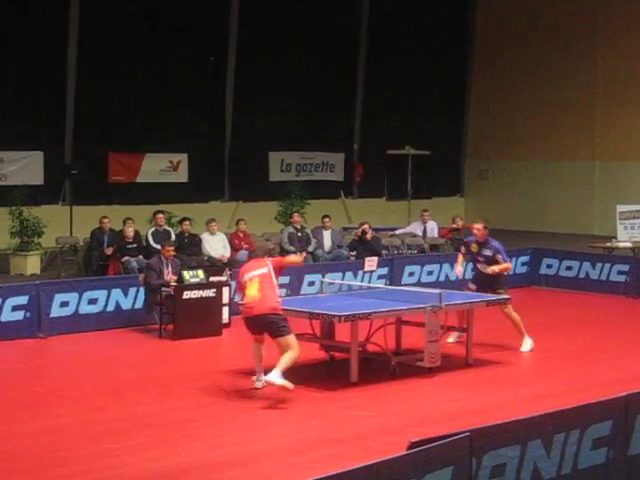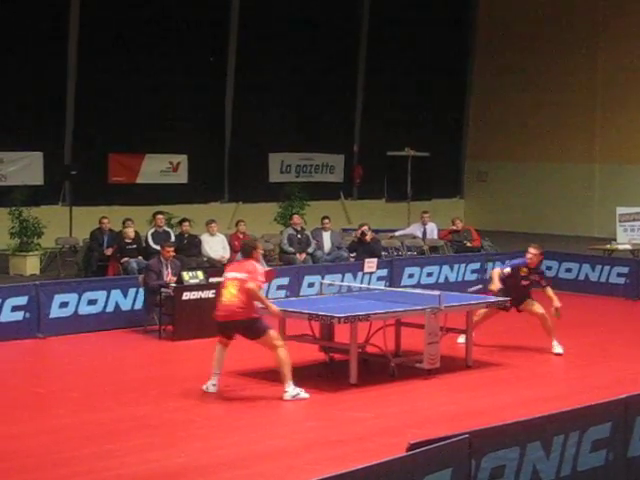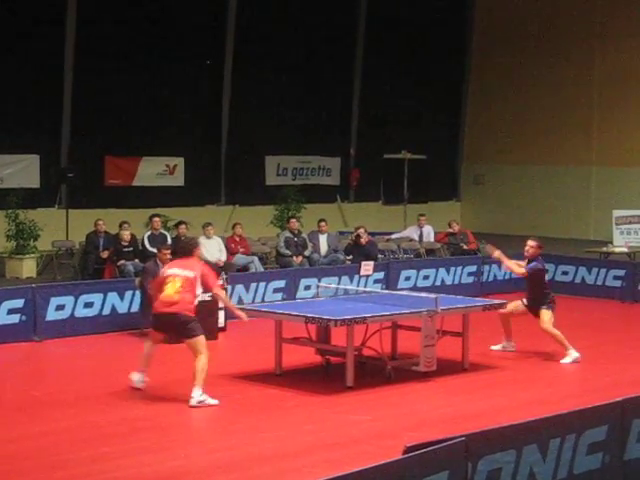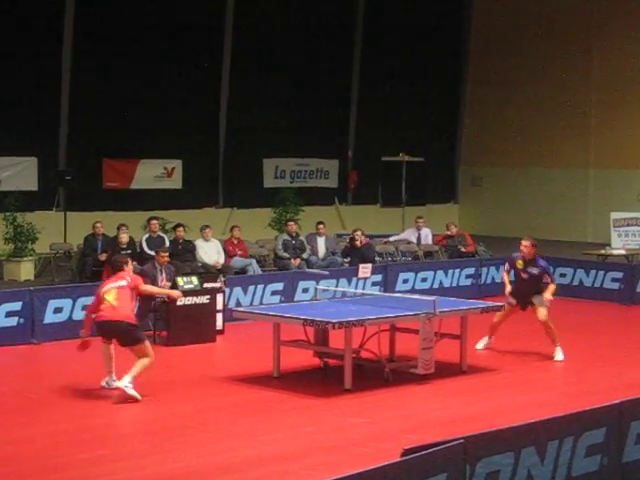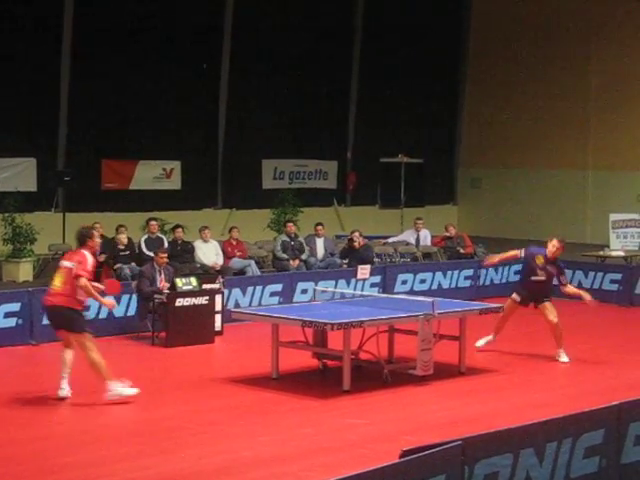
dt=0.4s
person 1, frame 1
left shoulder: (242, 272)
right shoulder: (269, 263)
right elbow: (292, 259)
right wrist: (299, 258)
left hip: (250, 315)
right hip: (270, 313)
left knee: (258, 341)
right knee: (293, 351)
left ankle: (259, 378)
right ankle: (275, 374)
person 1, frame 2
left shoulder: (230, 268)
right shoulder: (255, 267)
right elbow: (250, 287)
right wrist: (269, 305)
left hip: (222, 316)
right hip: (245, 317)
left knee: (222, 344)
right knee: (279, 346)
left ankle: (213, 382)
right ankle: (290, 388)
person 1, frame 3
left shoulder: (168, 266)
right shoulder: (202, 268)
left elbow: (154, 290)
right elbow: (217, 292)
right wrist: (235, 310)
left hip: (161, 311)
right hip: (182, 315)
left knee: (152, 341)
right knee: (202, 354)
left ankle: (139, 377)
right ankle: (197, 394)
person 1, frame 4
left shoulder: (104, 285)
right shoulder: (131, 277)
left elbow: (90, 311)
right elbow: (144, 288)
left wrist: (86, 330)
right wrist: (169, 292)
left hip: (102, 321)
right hip: (124, 321)
left knee: (107, 342)
right knee: (147, 357)
left ankle: (110, 379)
right ankle: (127, 381)
person 1, frame 5
left shoulder: (69, 256)
right shoulder: (86, 258)
right elbow: (81, 283)
left wrist: (95, 285)
right wrist: (102, 300)
left hip: (51, 304)
right hip: (67, 307)
left knee: (68, 345)
right knee: (89, 349)
left ankle: (63, 386)
right ankle: (112, 386)
person 2, frame 1
left shoulder: (495, 246)
right shoulder: (469, 242)
left elbow: (508, 266)
right elbow: (462, 254)
left wrist: (497, 268)
right wrist: (459, 265)
left hip: (496, 283)
right hip: (479, 280)
left knee: (508, 311)
left ankle: (526, 338)
right ankle: (459, 332)
person 2, frame 2
left shoulder: (539, 272)
right shoulder: (517, 264)
left elbow: (545, 286)
right elbow: (496, 271)
left wrist: (554, 300)
right wrist: (496, 282)
left hip: (523, 298)
right hip: (504, 295)
left knee: (541, 314)
right knee: (480, 316)
left ankle: (554, 342)
person 2, frame 3
left shoulder: (537, 265)
right shoulder: (531, 259)
left elbow: (520, 272)
left wrist: (502, 258)
right wrist: (514, 262)
left hip: (544, 302)
right hip: (531, 299)
left knee: (546, 326)
right knee: (503, 312)
left ankle: (571, 352)
right ankle: (508, 343)
person 2, frame 4
left shoulder: (542, 266)
right shoulder: (515, 258)
left elbow: (552, 284)
right elbow: (505, 272)
left wrist: (548, 293)
right wrist: (507, 285)
left hip: (536, 295)
right hip: (517, 294)
left knee: (543, 319)
right knee: (496, 321)
left ankle: (557, 348)
right ankle: (489, 339)
person 2, frame 5
left shoulder: (558, 267)
right shoulder: (535, 252)
left elbow: (566, 287)
right elbow: (517, 254)
left wrist: (581, 293)
right wrist: (499, 258)
left hip: (542, 296)
right hip: (524, 290)
left knee: (554, 321)
right knee: (503, 316)
left ankle: (560, 351)
right ankle: (492, 337)
